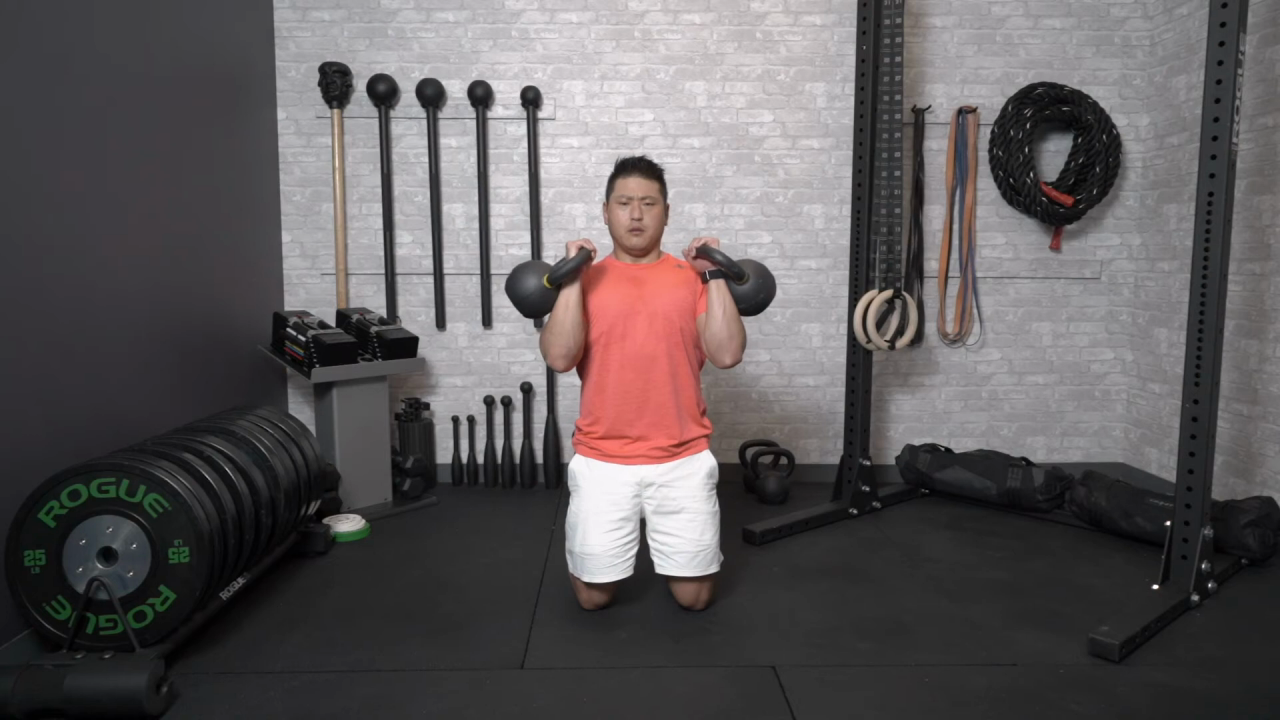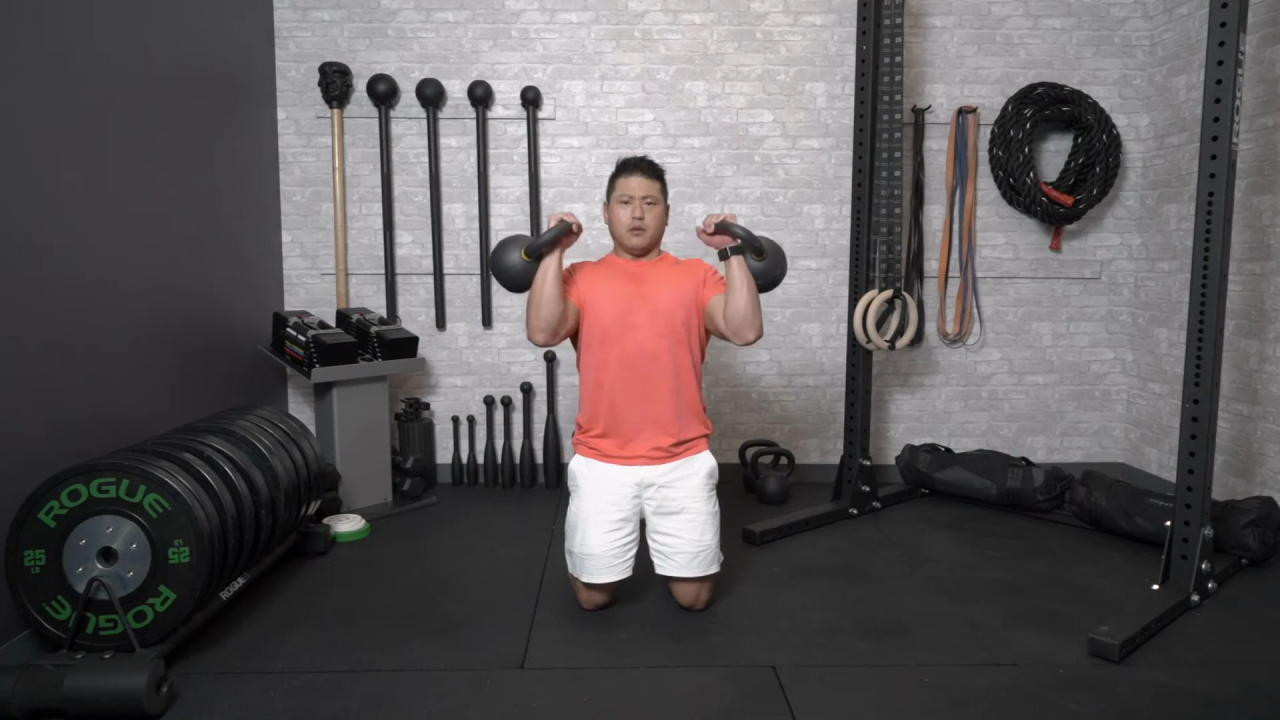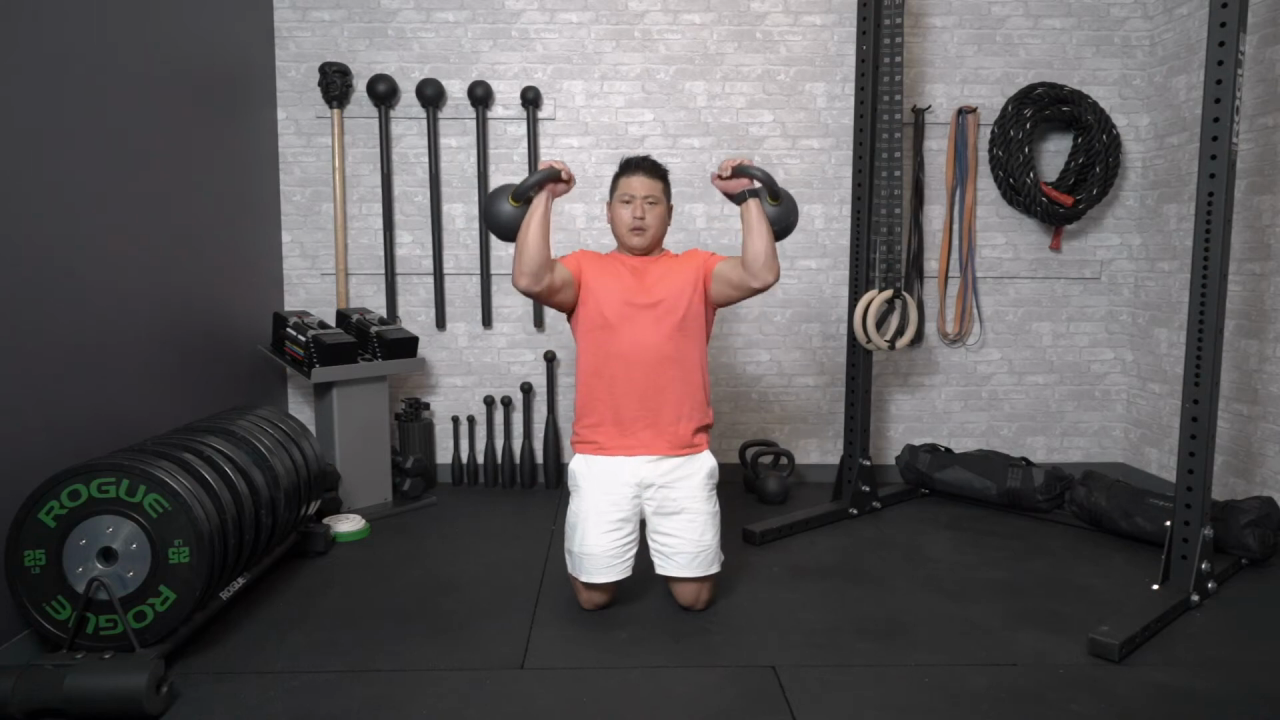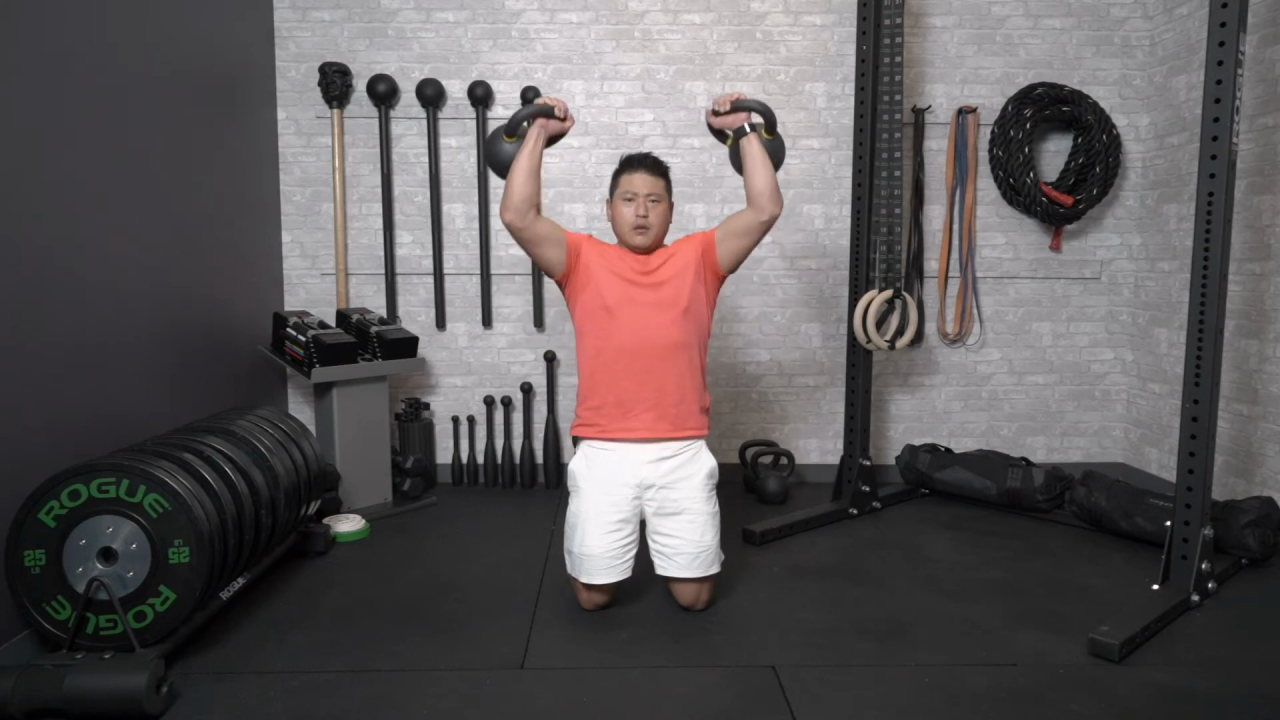
dt=0.7s
person 1, frame 1
left shoulder: (694, 277)
right shoulder: (584, 280)
left elbow: (727, 354)
right elbow: (559, 357)
left wrist: (715, 275)
right wrist: (572, 276)
left hip: (683, 460)
right hip: (602, 460)
left knee: (694, 595)
right knee: (594, 593)
left ankle: (662, 542)
person 1, frame 2
left shoulder: (696, 275)
right shoulder: (581, 277)
left elbow: (746, 331)
right elbow: (542, 332)
left wrist: (731, 251)
right wrist: (554, 251)
left hip: (682, 461)
right hip: (601, 462)
left knee: (694, 594)
right knee: (594, 593)
left ankle: (665, 544)
right ankle: (616, 547)
person 1, frame 3
left shoulder: (696, 269)
right shoulder: (585, 270)
left elbow: (761, 275)
right elbow: (529, 279)
left wrist: (746, 196)
right wrist: (543, 197)
left hip: (682, 459)
right hip: (602, 459)
left knee: (694, 593)
right knee: (594, 593)
left ankle: (666, 545)
right ankle: (606, 550)
person 1, frame 4
left shoulder: (698, 259)
right shoulder: (583, 261)
left elbow: (766, 208)
right elbow: (516, 215)
left wrist: (743, 130)
right wrist: (538, 133)
left hip: (682, 454)
right hip: (604, 453)
left knee: (694, 593)
right knee: (594, 593)
left ankle: (666, 544)
right ankle: (608, 546)
